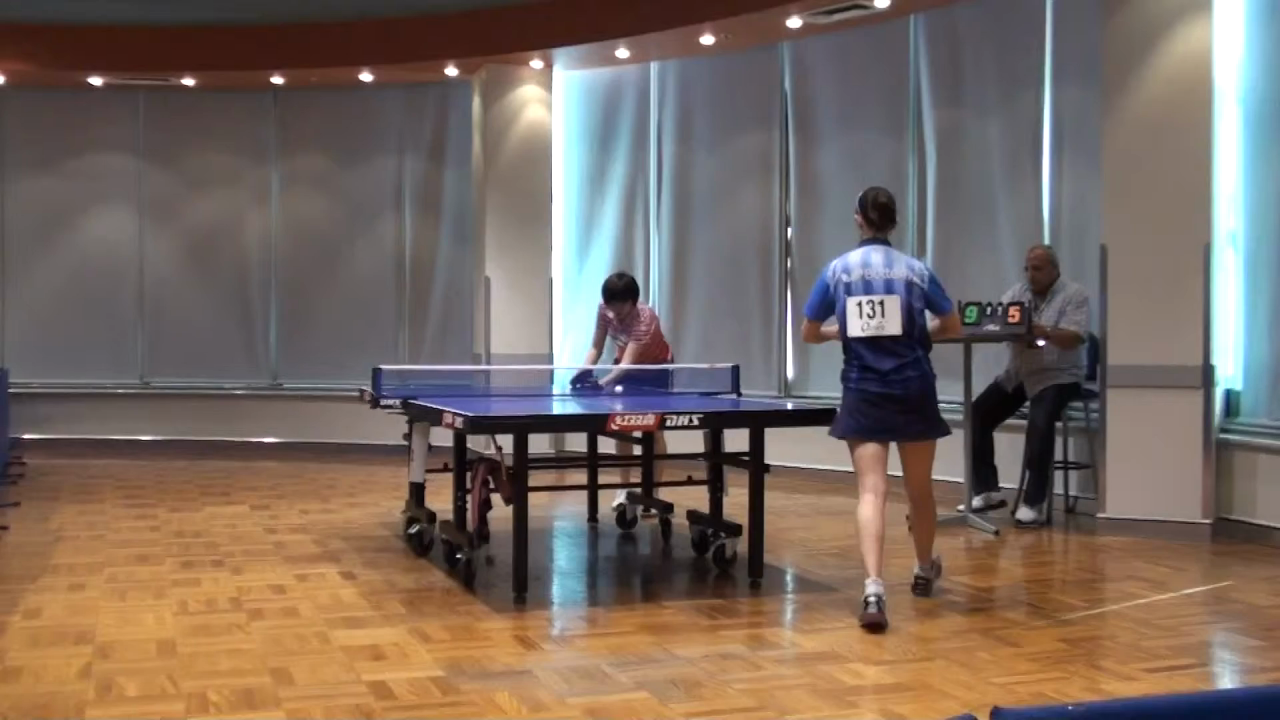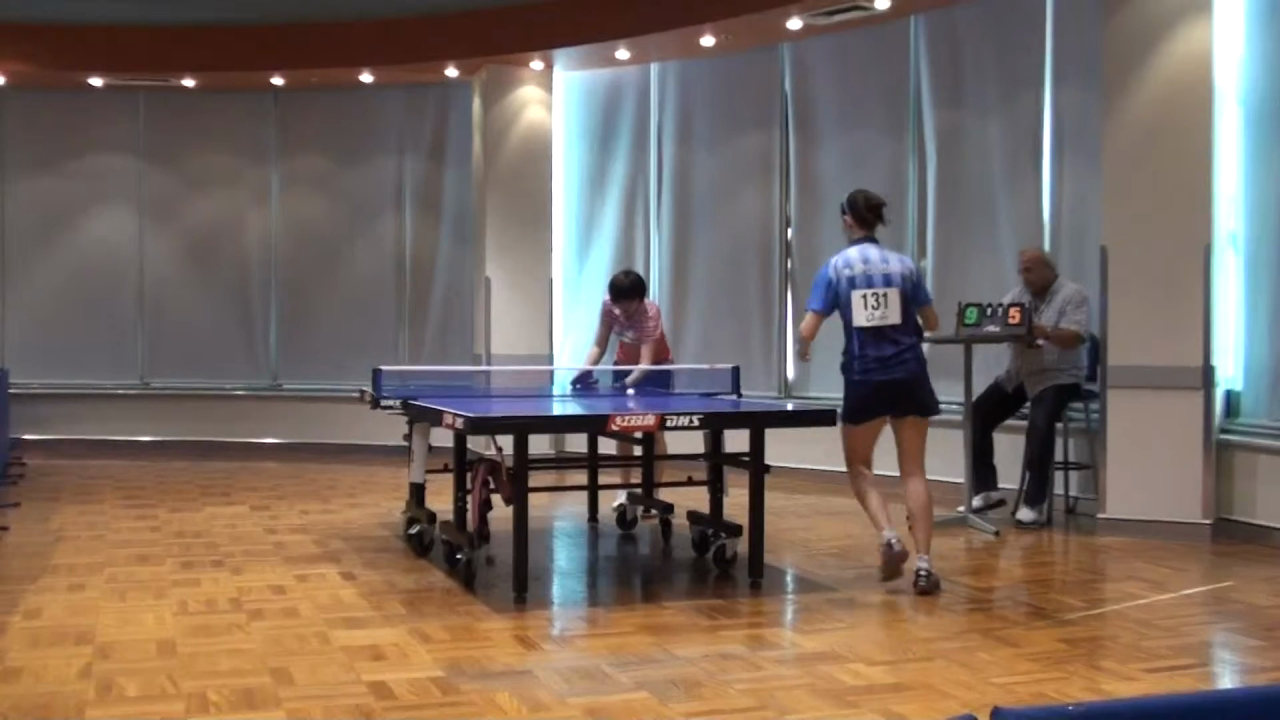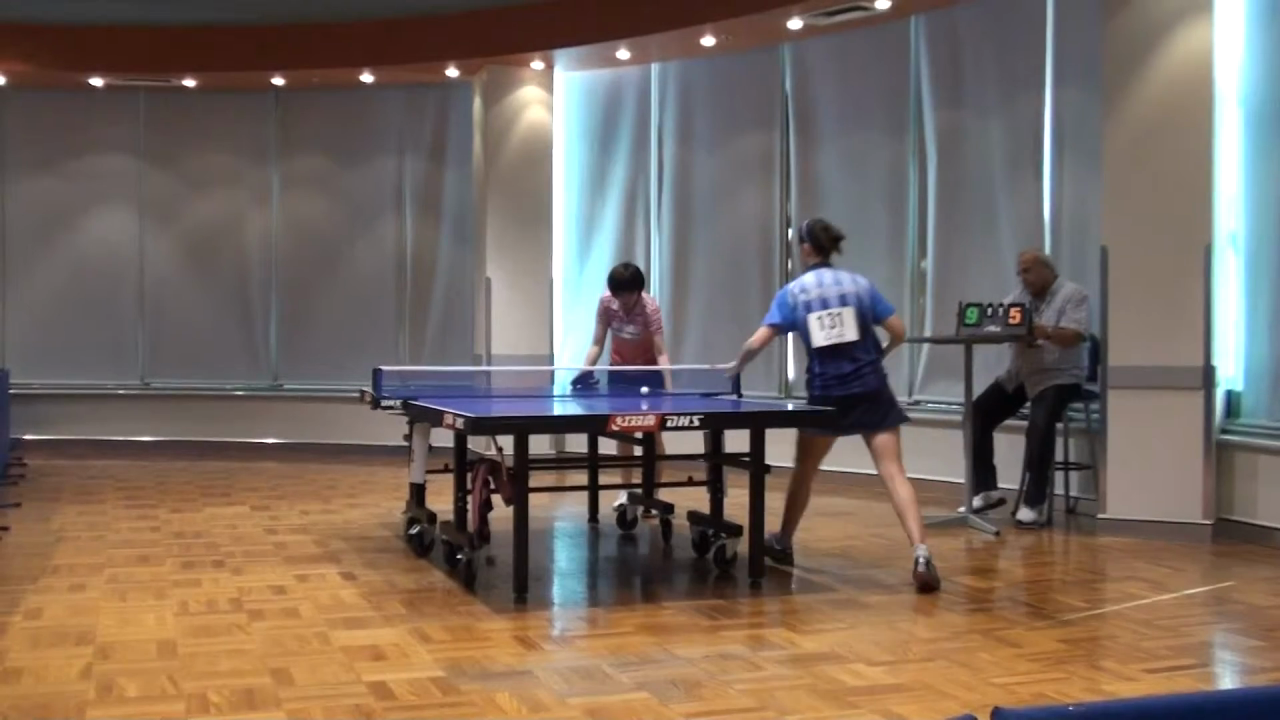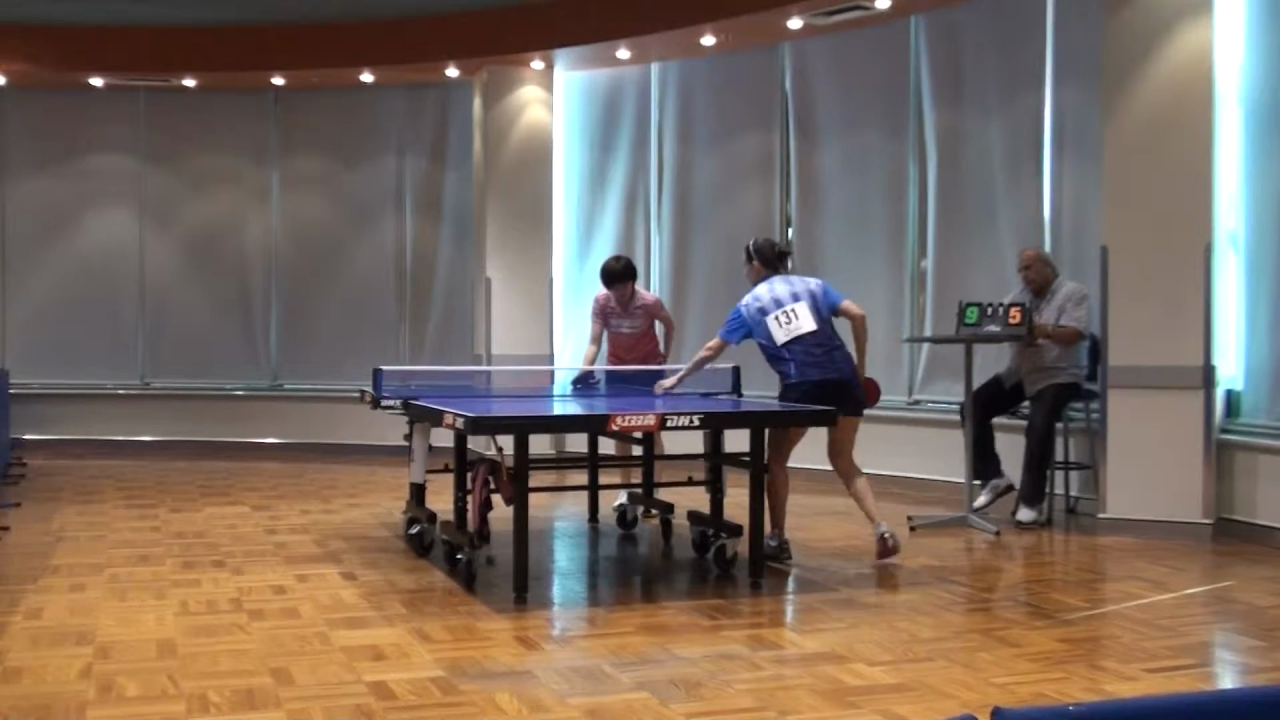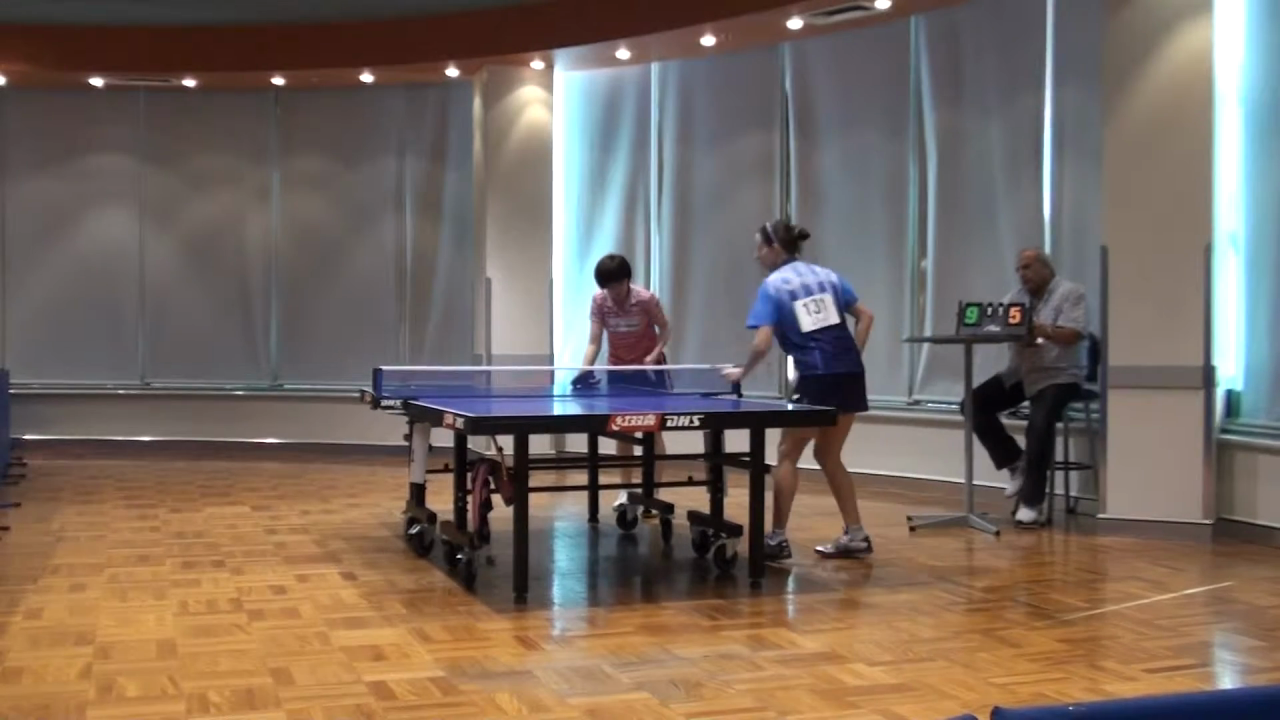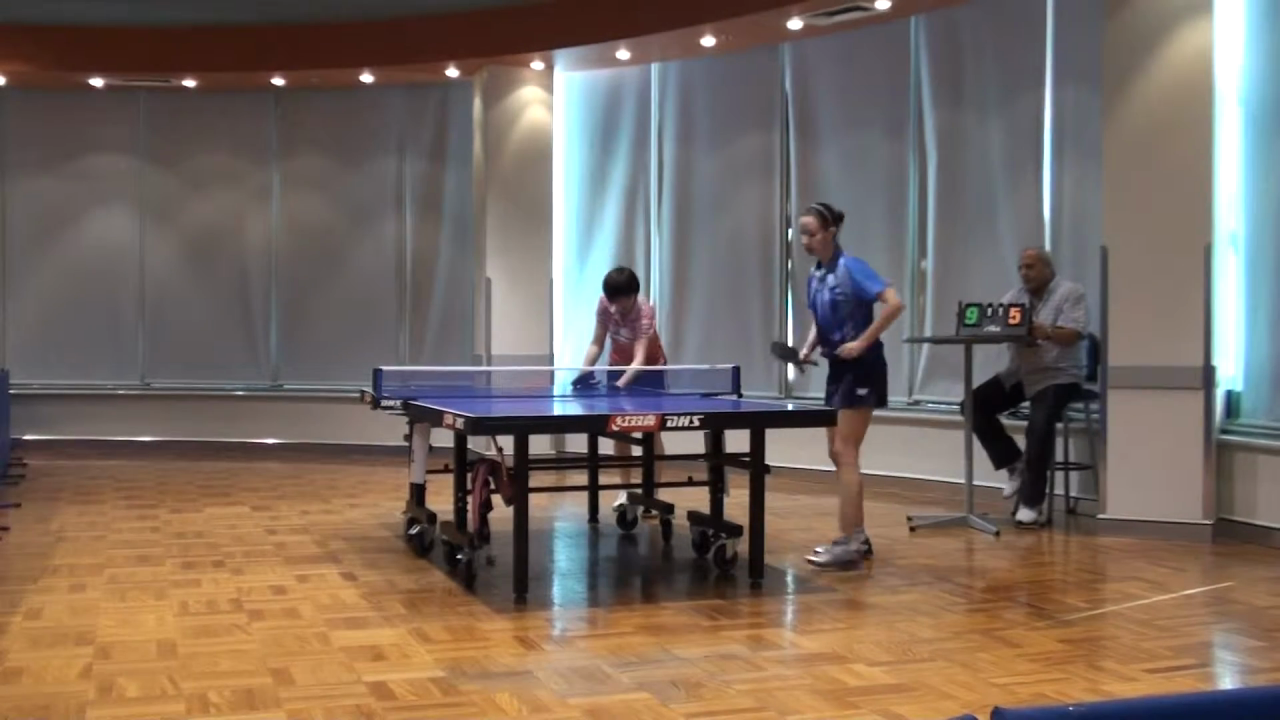
dt=0.3s
person 1, frame 1
left shoulder: (836, 270)
right shoulder: (917, 270)
left elbow: (809, 332)
right elbow: (952, 327)
left hip: (864, 394)
right hip: (913, 391)
left knee: (871, 490)
right knee: (920, 487)
left ankle: (873, 591)
right ankle: (924, 568)
person 1, frame 2
left shoulder: (836, 267)
right shoulder: (905, 265)
left elbow: (807, 330)
right elbow: (931, 323)
left wrist: (804, 349)
left hip: (863, 379)
right hip: (909, 376)
left knee: (858, 467)
right knee: (913, 472)
left ankle: (890, 538)
right ankle: (923, 565)
person 1, frame 3
left shoulder: (793, 292)
right shoulder: (860, 285)
left elbow: (759, 339)
right elbow: (898, 331)
left wrist: (740, 362)
left hip: (826, 395)
right hip: (871, 391)
left knee: (804, 466)
right knee: (893, 473)
left ankle: (783, 541)
right ankle: (920, 554)
person 1, frame 4
left shoulder: (749, 304)
right shoulder: (813, 285)
left elbow: (711, 350)
right elbow: (858, 315)
left wrist: (677, 379)
right wrist: (860, 363)
left hip: (803, 384)
right hip: (842, 379)
left knee: (776, 460)
right knee: (844, 462)
left ankle: (777, 540)
right ankle: (881, 529)
person 1, frame 5
left shoulder: (772, 286)
right shoulder: (827, 275)
left elbow: (762, 342)
right elbow: (865, 316)
left wrist: (743, 371)
right wrist: (852, 356)
left hip: (818, 376)
right hip: (848, 373)
left knee: (786, 457)
right knee: (827, 456)
left ankle: (777, 539)
right ankle: (856, 535)
person 1, frame 6
left shoulder: (852, 266)
right shoulder: (816, 274)
left elbow: (895, 303)
left wrist: (863, 342)
right wrist: (809, 346)
left hip: (860, 369)
right hip: (840, 370)
left knee: (845, 453)
right knee: (840, 453)
left ankle: (847, 542)
right ankle: (856, 537)
person 2, frame 1
left shoulder: (1075, 295)
right shoulder: (1017, 292)
left elbow: (1075, 338)
left wrist: (1046, 332)
left hip: (1057, 377)
right hip: (1017, 375)
left knee: (1039, 424)
right knee: (977, 415)
left ankle: (1033, 503)
right ankle: (987, 491)
person 2, frame 2
left shoulder: (1073, 295)
right shoulder: (1017, 295)
left elbow: (1075, 337)
left wrist: (1046, 332)
left hip: (1058, 377)
right hip: (1018, 375)
left knee: (1040, 425)
right knee: (977, 415)
left ankle: (1034, 504)
right ankle: (986, 491)
person 2, frame 3
left shoulder: (1074, 294)
right shoulder: (1019, 296)
left elbow: (1075, 336)
left wrist: (1046, 332)
left hip: (1058, 377)
right hip: (1019, 375)
left knee: (1039, 425)
right knee: (977, 414)
left ankle: (1033, 504)
right ankle: (986, 490)
person 2, frame 4
left shoulder: (1073, 293)
right shoulder: (1019, 295)
left elbow: (1074, 334)
left wrist: (1045, 331)
left hip: (1058, 375)
right hip: (1019, 373)
left knee: (1039, 424)
right knee: (973, 407)
left ankle: (1032, 503)
right ankle: (994, 479)
person 2, frame 5
left shoulder: (1071, 293)
right shoulder: (1016, 295)
left elbow: (1073, 334)
left wrist: (1046, 331)
left hip: (1058, 376)
right hip: (1019, 374)
left knee: (1039, 424)
right knee: (974, 404)
left ankle: (1032, 503)
right ankle: (1016, 463)
person 2, frame 6
left shoulder: (1071, 293)
right shoulder: (1015, 295)
left elbow: (1073, 335)
left wrist: (1047, 332)
left hip: (1057, 376)
right hip: (1018, 374)
left knee: (1039, 425)
right knee: (974, 404)
left ankle: (1032, 504)
right ankle: (1015, 464)
person 3, frame 1
left shoulder: (644, 318)
right shoulder: (604, 309)
left elbow: (627, 365)
right elbow: (596, 348)
left wrist: (601, 384)
left hip: (655, 367)
right hip: (624, 366)
left ankle: (653, 493)
right ankle: (624, 488)
person 3, frame 2
left shoulder: (650, 313)
right shoulder: (608, 306)
left elbow: (645, 363)
right elbow: (599, 346)
left wrist: (627, 384)
right wrist: (585, 370)
left hip: (655, 368)
right hip: (624, 366)
left knee: (653, 430)
left ankle: (654, 493)
right ankle: (625, 489)
person 3, frame 3
left shoulder: (650, 309)
right shoulder: (606, 303)
left elbow: (661, 353)
right elbow: (597, 344)
left wrist: (668, 383)
right wrist: (585, 371)
left hip: (649, 371)
right hip: (620, 369)
left knee: (653, 430)
left ankle: (654, 493)
right ankle: (626, 490)
person 3, frame 4
left shoulder: (650, 302)
right shoulder: (601, 302)
left elbow: (670, 325)
right elbow: (595, 343)
left wrist: (667, 358)
right wrist: (584, 371)
left hip: (649, 370)
right hip: (617, 372)
right ankle: (626, 489)
person 3, frame 5
left shoulder: (646, 299)
right shoulder: (598, 301)
left elbow: (664, 328)
right elbow: (594, 342)
left wrist: (656, 354)
right wrist: (584, 370)
left hip: (648, 369)
right hip: (618, 369)
left ankle: (654, 492)
right ankle: (626, 490)
person 3, frame 6
left shoulder: (645, 312)
right shoulder: (604, 306)
left elbow: (640, 360)
right elbow: (597, 344)
left wrist: (622, 383)
right wrist: (583, 372)
left hip: (649, 370)
right hip: (618, 369)
right ankle: (626, 489)
